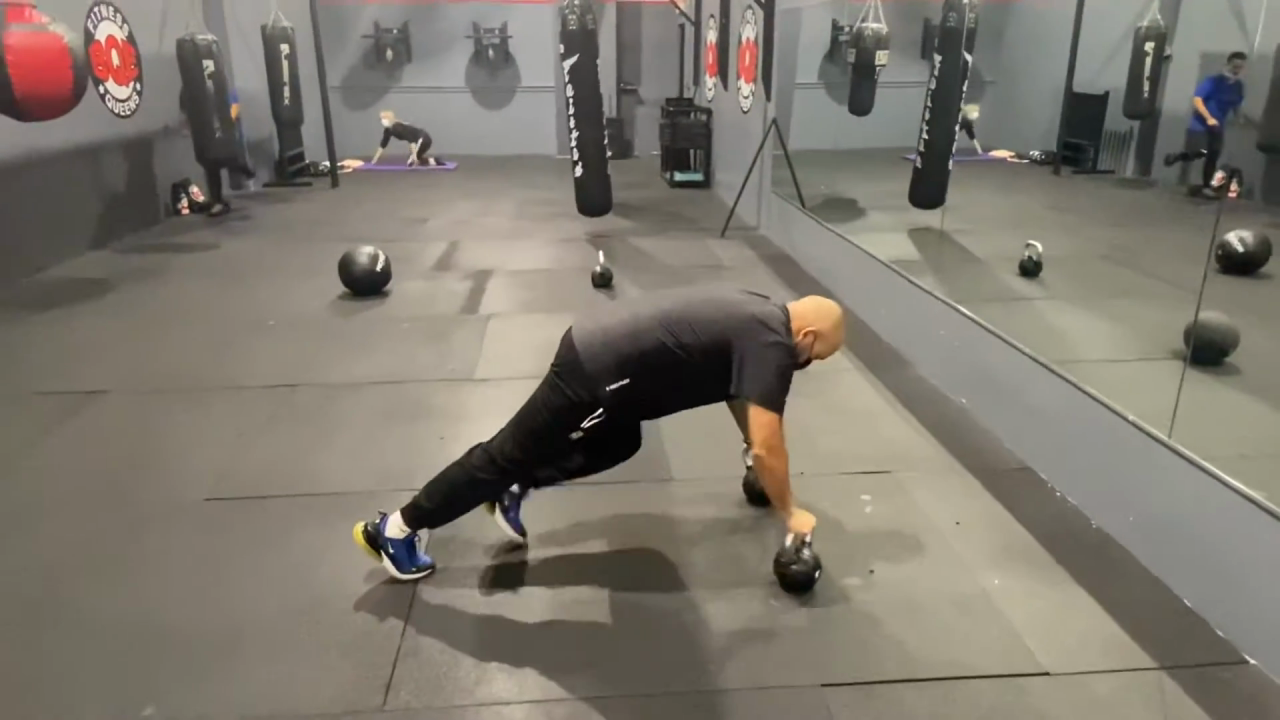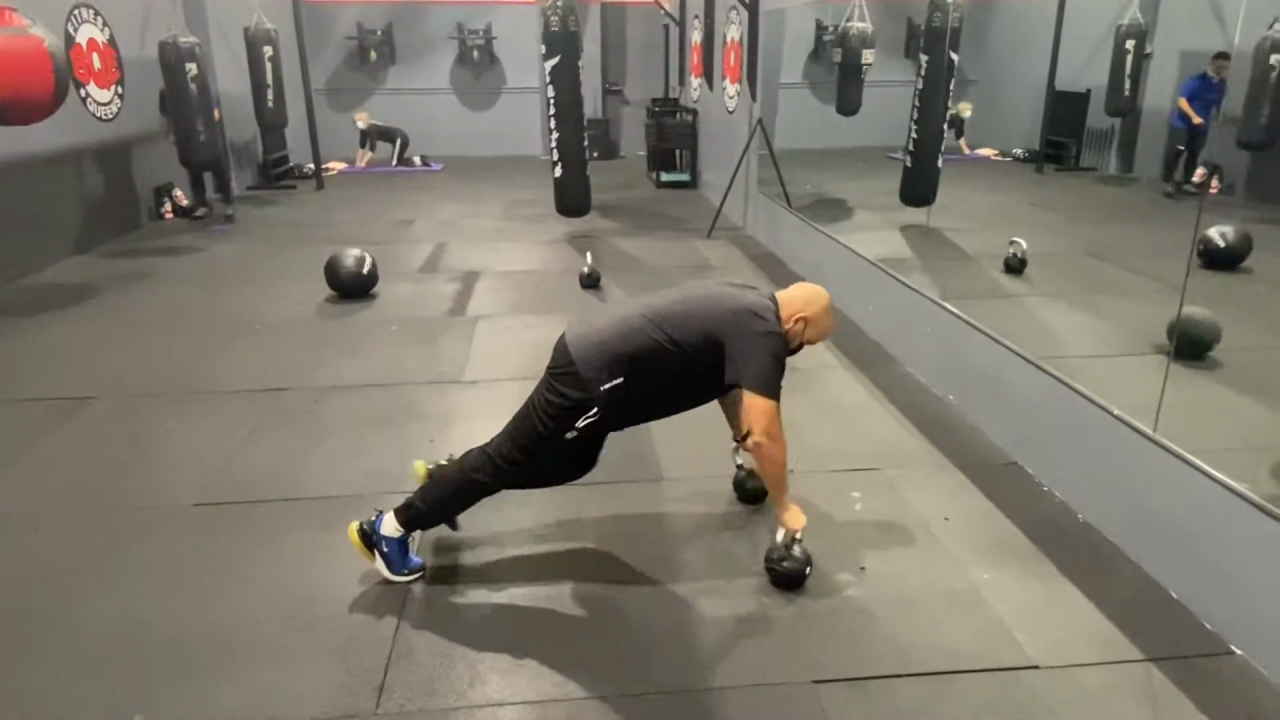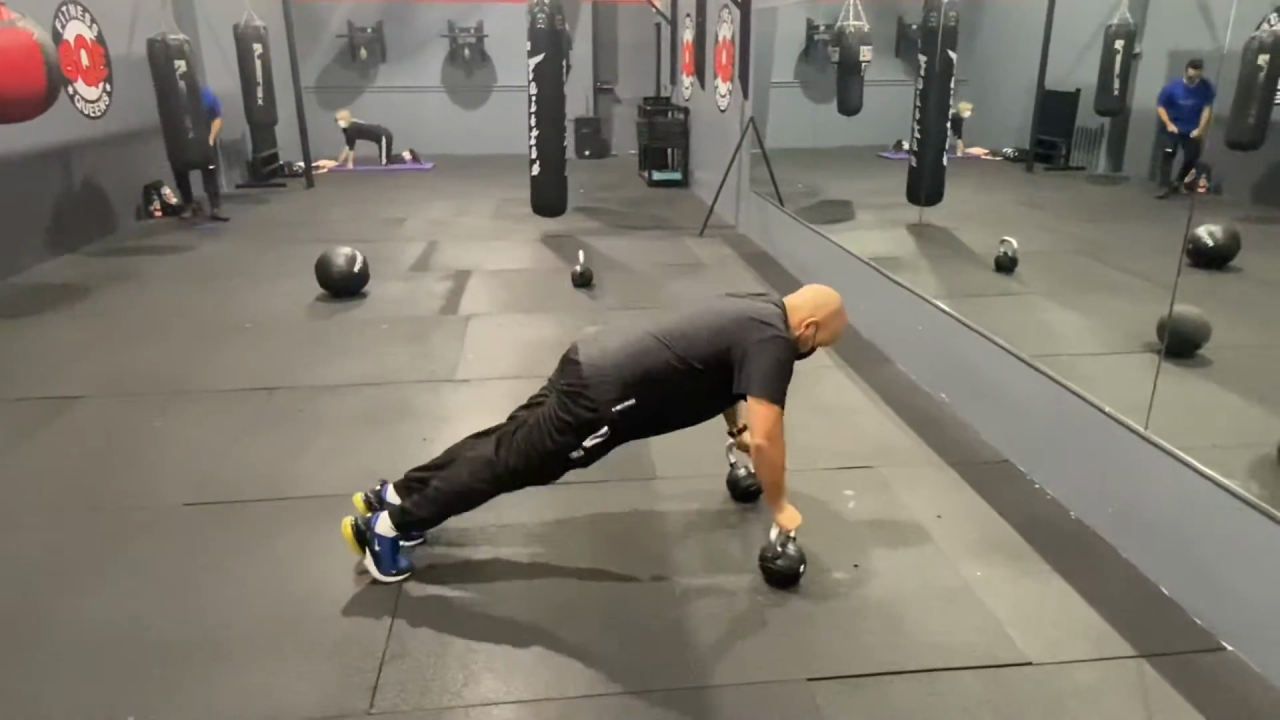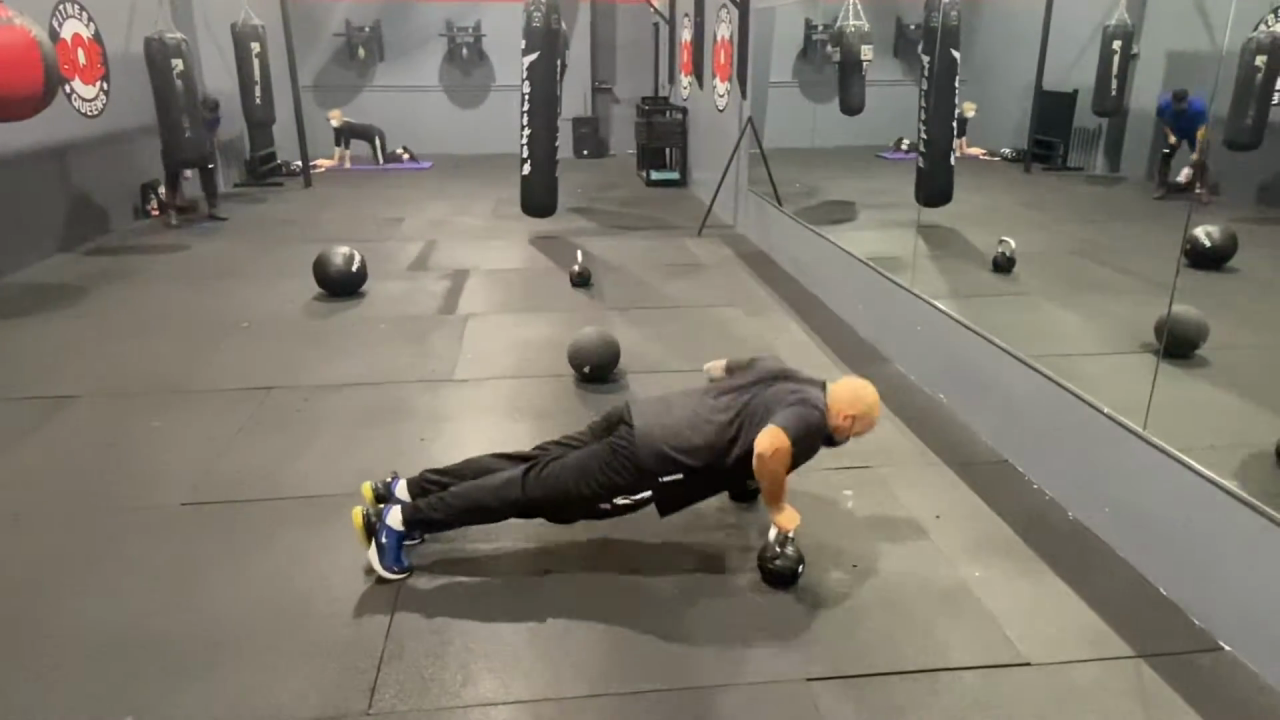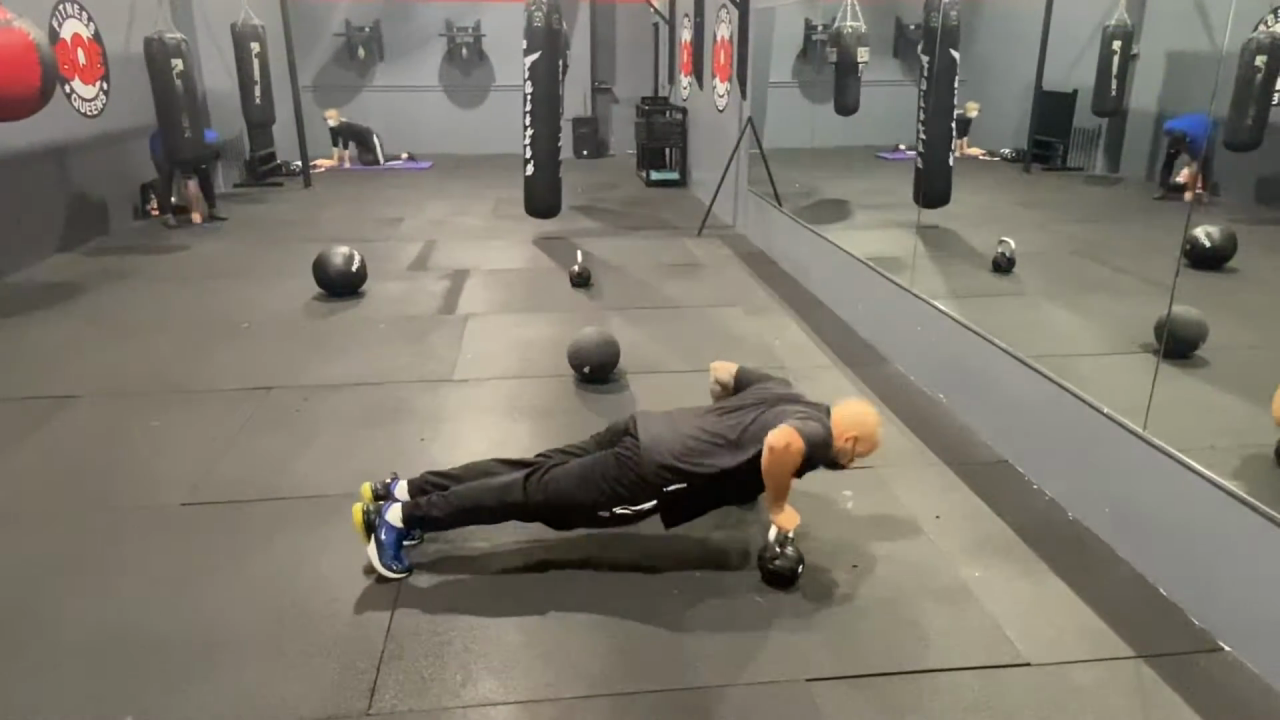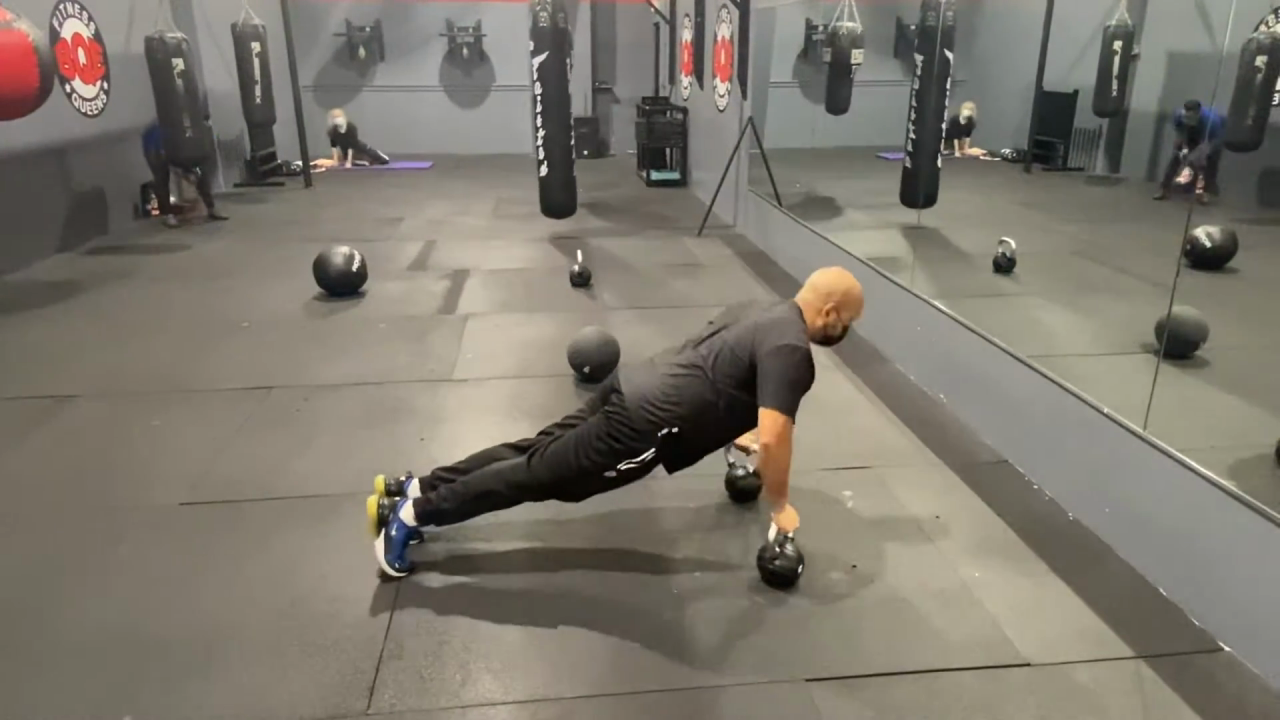
dt=0.4s
person 1, frame 1
left shoulder: (759, 317)
right shoulder: (772, 346)
left elbow: (736, 388)
right elbow: (767, 449)
left wrist: (752, 442)
right wrist: (789, 516)
left hip: (599, 343)
right hip: (598, 371)
left knee: (617, 445)
right knee: (511, 456)
left ankle: (510, 493)
right ankle: (395, 529)
person 1, frame 2
left shoulder: (748, 308)
right shoulder: (762, 334)
left elbow: (726, 377)
right elbow: (767, 434)
left wrist: (741, 438)
right wrist: (784, 507)
left hip: (592, 349)
right hip: (594, 374)
left knee: (571, 462)
right knee: (511, 458)
left ankle: (447, 477)
right ankle: (388, 529)
person 1, frame 3
left shoulder: (755, 312)
right shoulder: (772, 341)
right elbow: (767, 437)
left wrist: (737, 430)
right wrist: (779, 507)
left hip: (594, 360)
right hip: (604, 397)
left knee: (503, 445)
right knee: (507, 465)
left ankle: (391, 496)
right ankle: (384, 526)
person 1, frame 4
left shoulder: (787, 378)
right shoulder: (810, 415)
left elbow: (714, 369)
right elbow: (770, 450)
right wrist: (778, 509)
left hip: (639, 419)
right hip: (648, 461)
left knee: (532, 469)
right knee: (534, 492)
left ankle: (400, 490)
right ankle: (397, 521)
person 1, frame 5
left shoulder: (790, 400)
right shoulder: (813, 432)
left elbow: (721, 370)
right elbow: (780, 444)
right wrist: (778, 507)
left hip: (643, 433)
right hip: (650, 474)
left knee: (533, 474)
right knee: (535, 496)
left ankle: (401, 490)
right ankle: (400, 514)
person 1, frame 6
left shoulder: (767, 311)
right shoulder: (791, 349)
right elbow: (775, 436)
left wrist: (737, 432)
right wrist: (779, 507)
left hip: (632, 387)
right hip: (643, 426)
left knee: (529, 458)
right knee: (536, 476)
left ankle: (410, 489)
right ankle: (412, 513)
